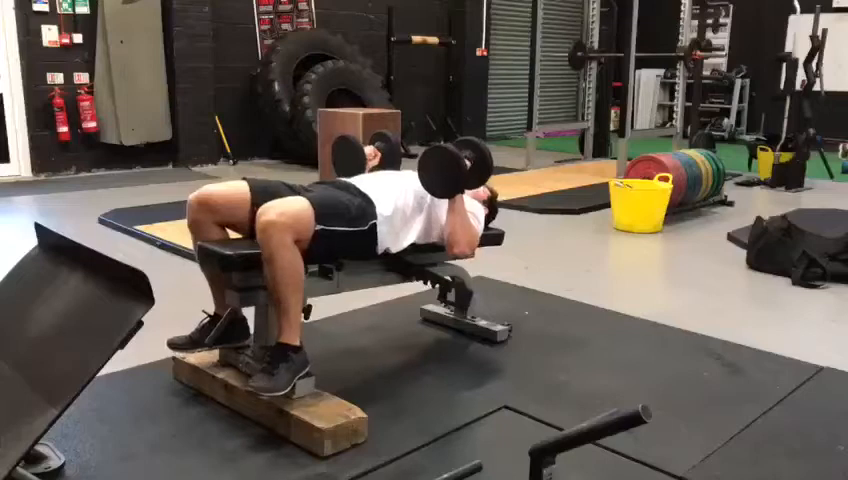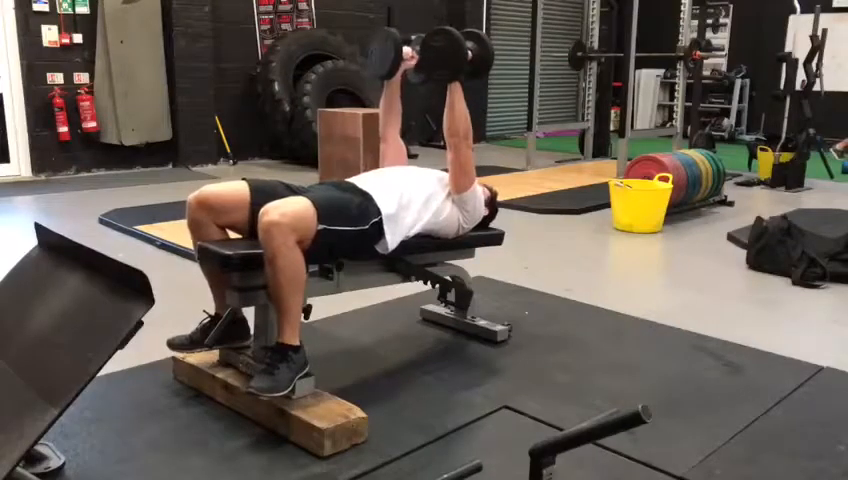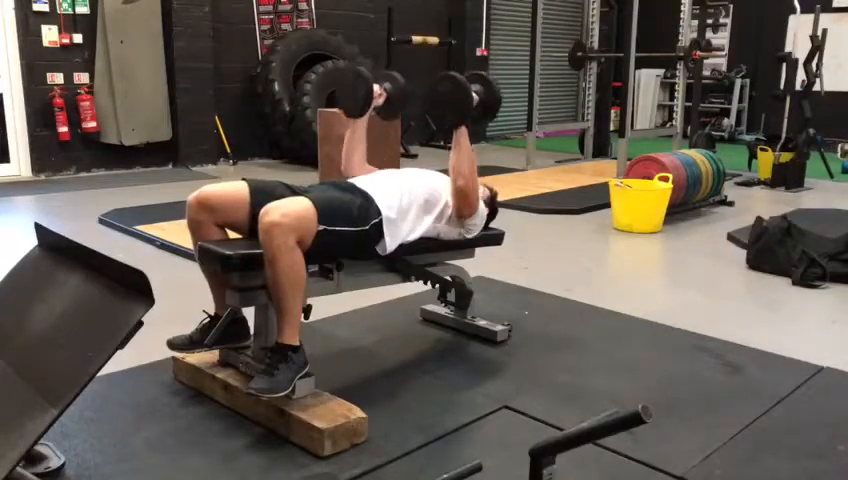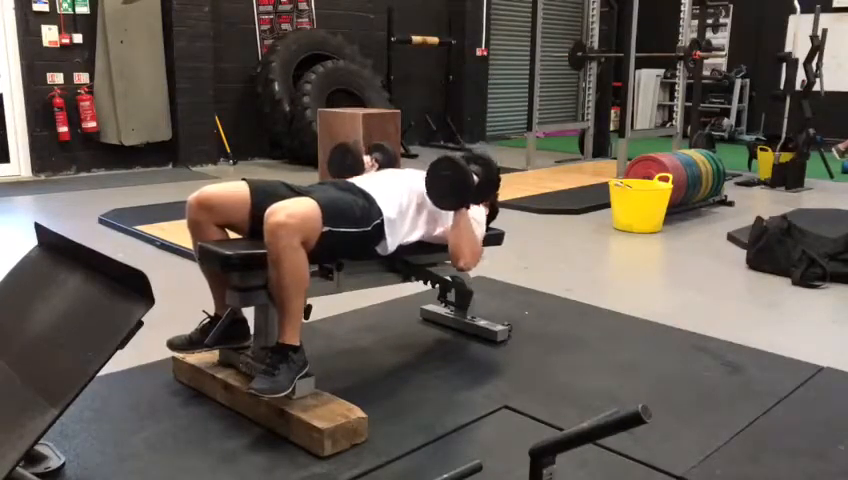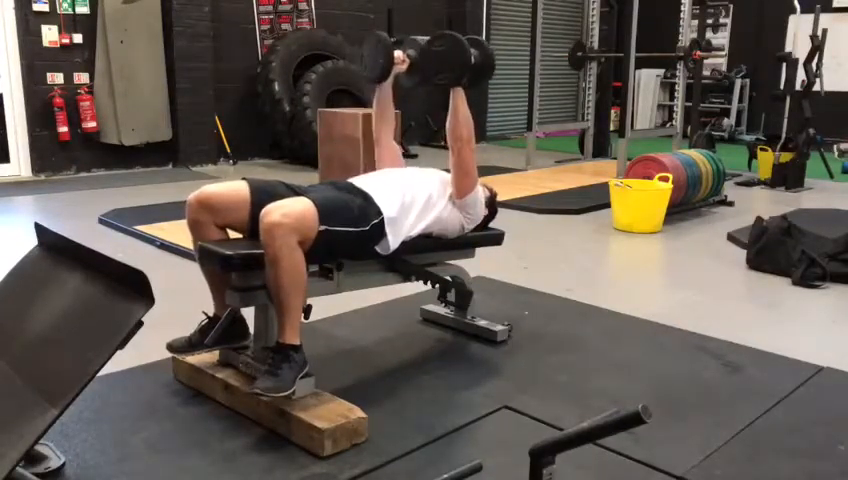
dt=1s
person 1, frame 1
left shoulder: (469, 210)
right shoulder: (420, 191)
left elbow: (460, 247)
left hip: (367, 215)
left knee: (274, 220)
right knee: (203, 202)
left ankle: (290, 351)
right ankle: (227, 321)
person 1, frame 2
left shoulder: (465, 210)
right shoulder: (417, 182)
left elbow: (459, 143)
right elbow: (389, 133)
left wrist: (454, 80)
right wrist: (396, 73)
left hip: (369, 214)
left knee: (276, 222)
right knee: (203, 203)
left ankle: (290, 352)
right ankle: (228, 321)
person 1, frame 3
left shoulder: (467, 216)
right shoulder: (421, 186)
left elbow: (463, 186)
right elbow: (353, 167)
left wrist: (460, 122)
right wrist: (362, 111)
left hip: (369, 214)
left knee: (277, 222)
right knee: (202, 203)
left ankle: (290, 352)
right ankle: (227, 322)
person 1, frame 4
left shoulder: (471, 213)
right shoulder: (419, 186)
left elbow: (465, 260)
right wrist: (358, 170)
left hip: (371, 214)
left knee: (282, 222)
right knee: (203, 204)
left ankle: (290, 352)
right ankle: (227, 321)
person 1, frame 5
left shoulder: (467, 210)
right shoulder: (416, 183)
left elbow: (463, 149)
right elbow: (383, 137)
left wrist: (457, 86)
right wrist: (386, 77)
left hip: (370, 214)
left knee: (278, 223)
right knee: (203, 203)
left ankle: (290, 351)
right ankle: (226, 322)
